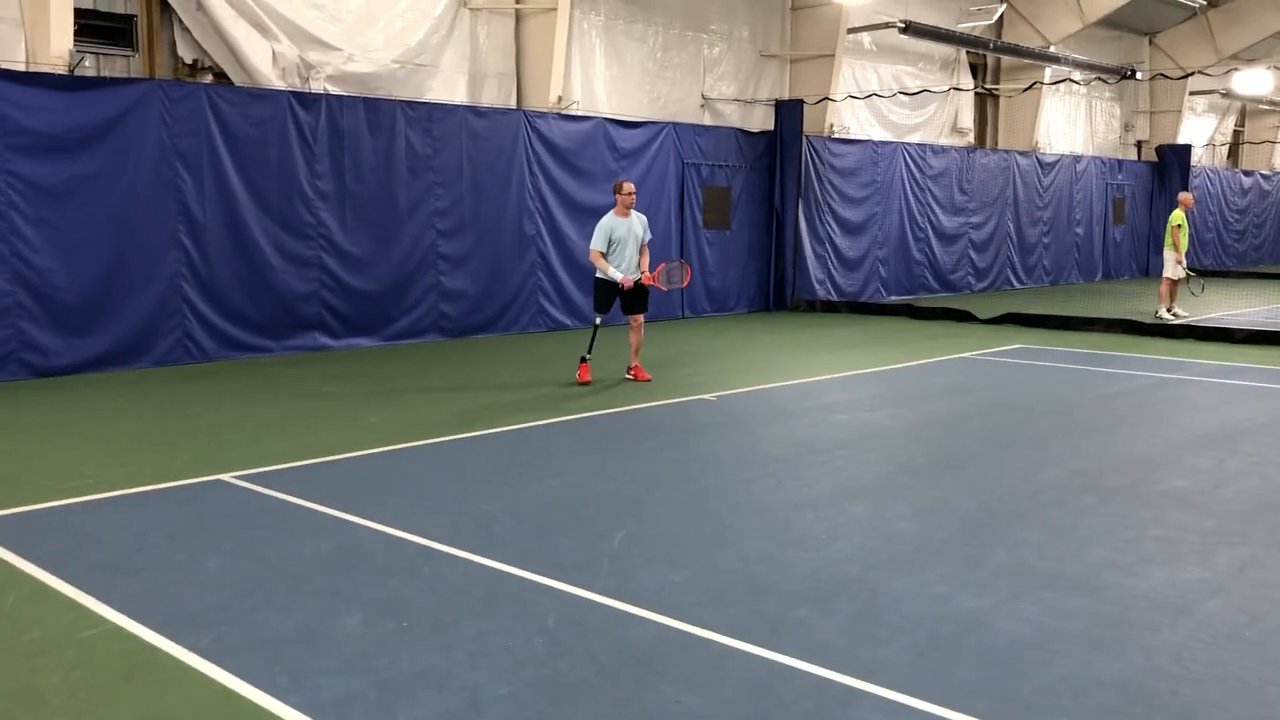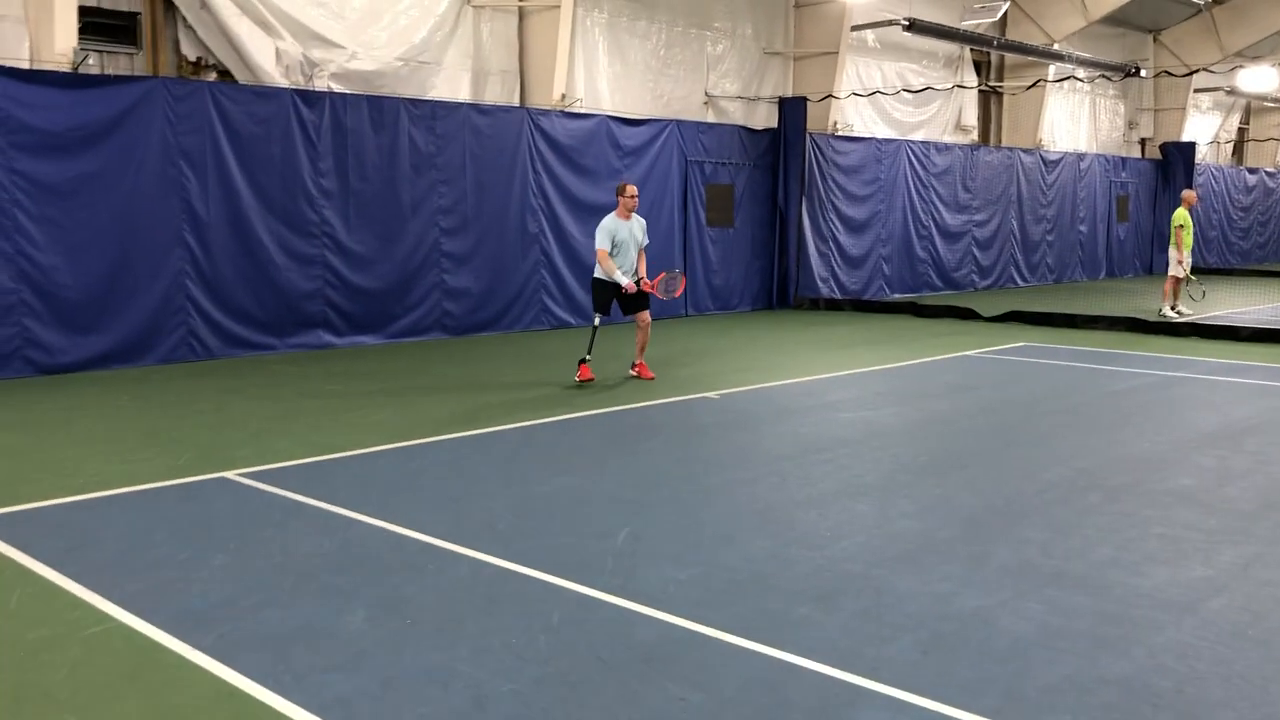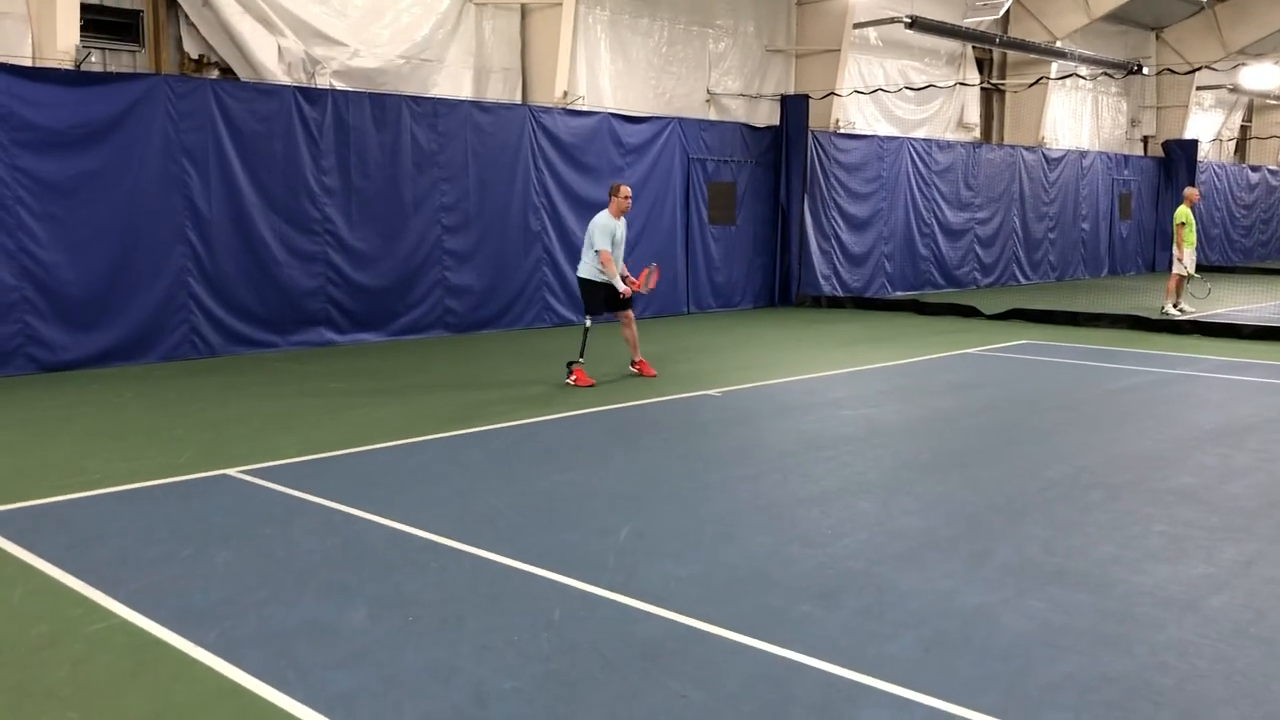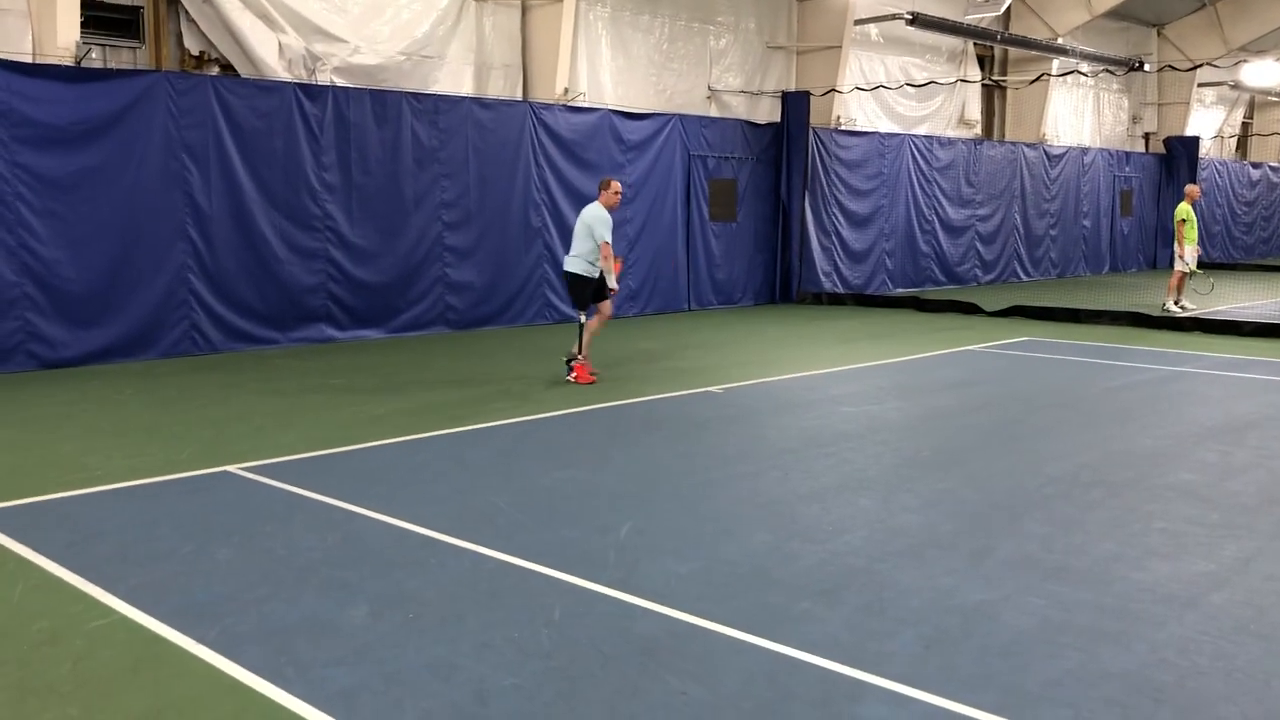
dt=0.2s
person 1, frame 1
left shoulder: (641, 220)
right shoulder: (606, 224)
left elbow: (644, 249)
right elbow: (594, 256)
left wrist: (644, 270)
right wrist: (618, 276)
left hip: (633, 280)
right hip: (607, 279)
left knee: (637, 322)
right knee: (598, 321)
left ankle: (633, 367)
right ankle: (584, 364)
person 1, frame 2
left shoulder: (640, 223)
right shoulder: (607, 225)
right elbow: (602, 258)
left wrist: (642, 276)
right wrist: (623, 281)
left hip: (630, 281)
right hip: (605, 280)
left knee: (644, 320)
right knee: (598, 320)
left ankle: (638, 364)
right ankle: (583, 366)
person 1, frame 3
left shoulder: (621, 222)
right shoulder: (603, 224)
right elbow: (605, 259)
left wrist: (625, 275)
right wrist: (620, 285)
left hip: (608, 280)
right hip: (592, 278)
left knee: (628, 318)
right knee: (591, 322)
left ankle: (637, 361)
right ankle: (575, 369)
person 1, frame 4
left shoulder: (594, 211)
right shoulder: (602, 216)
right elbow: (607, 253)
left wrist: (606, 273)
right wrist: (612, 281)
left hip: (587, 271)
right hip: (580, 272)
left knee: (605, 311)
right knee: (584, 318)
left ankle: (577, 354)
right ankle: (576, 367)
